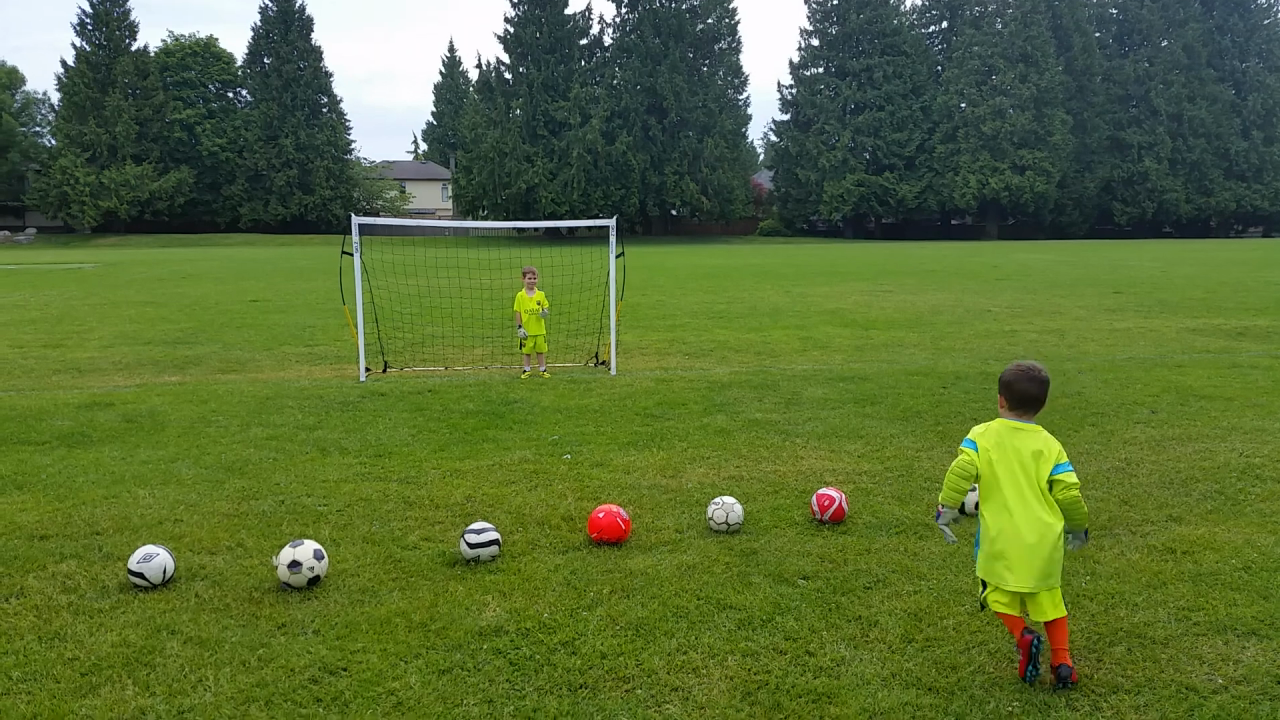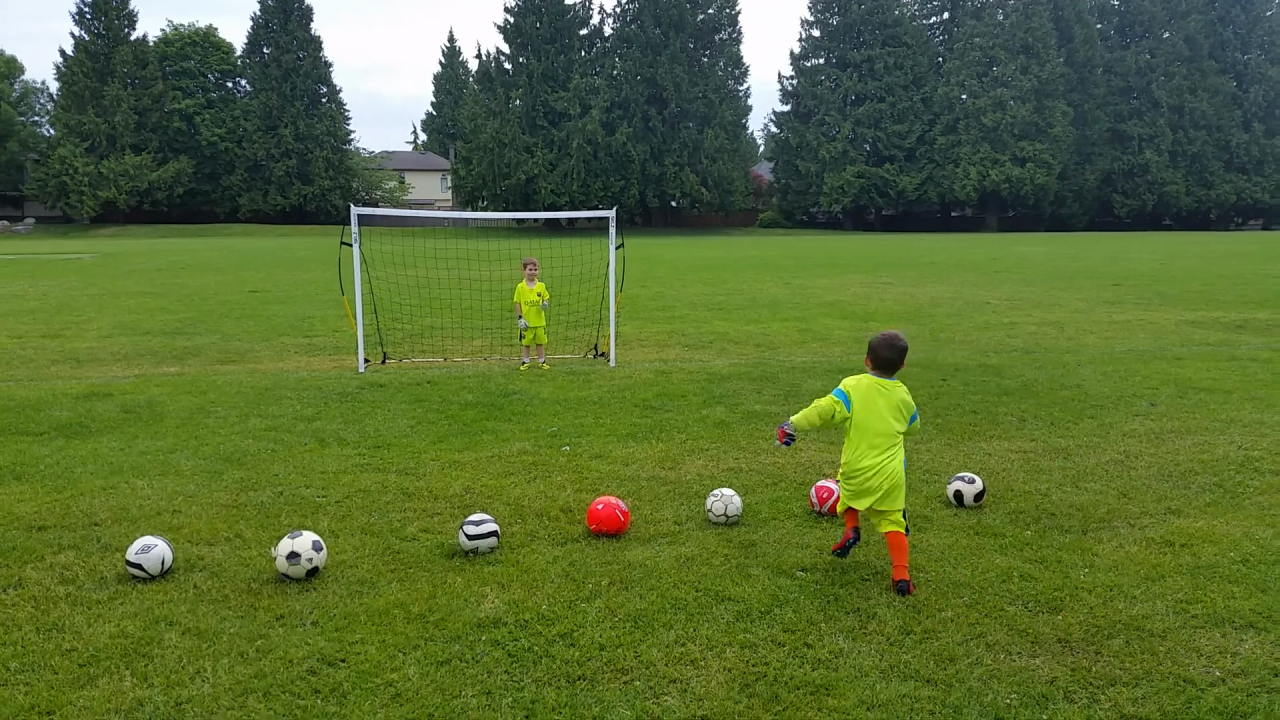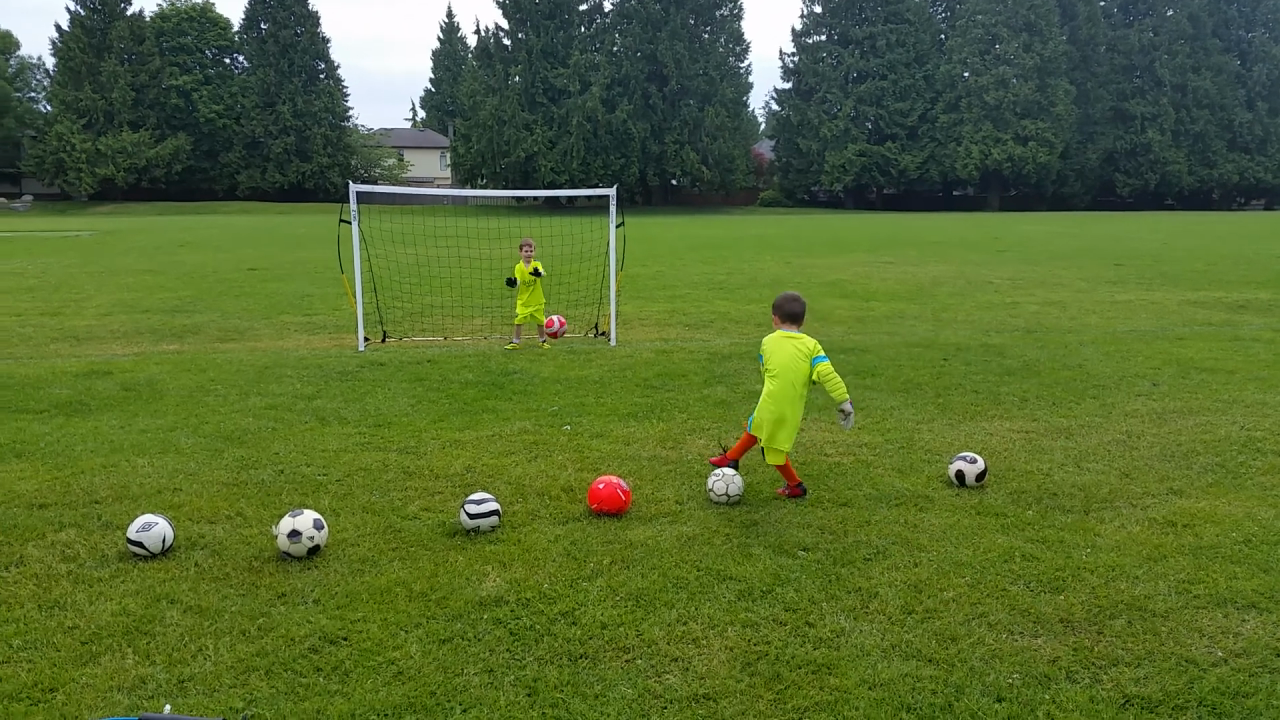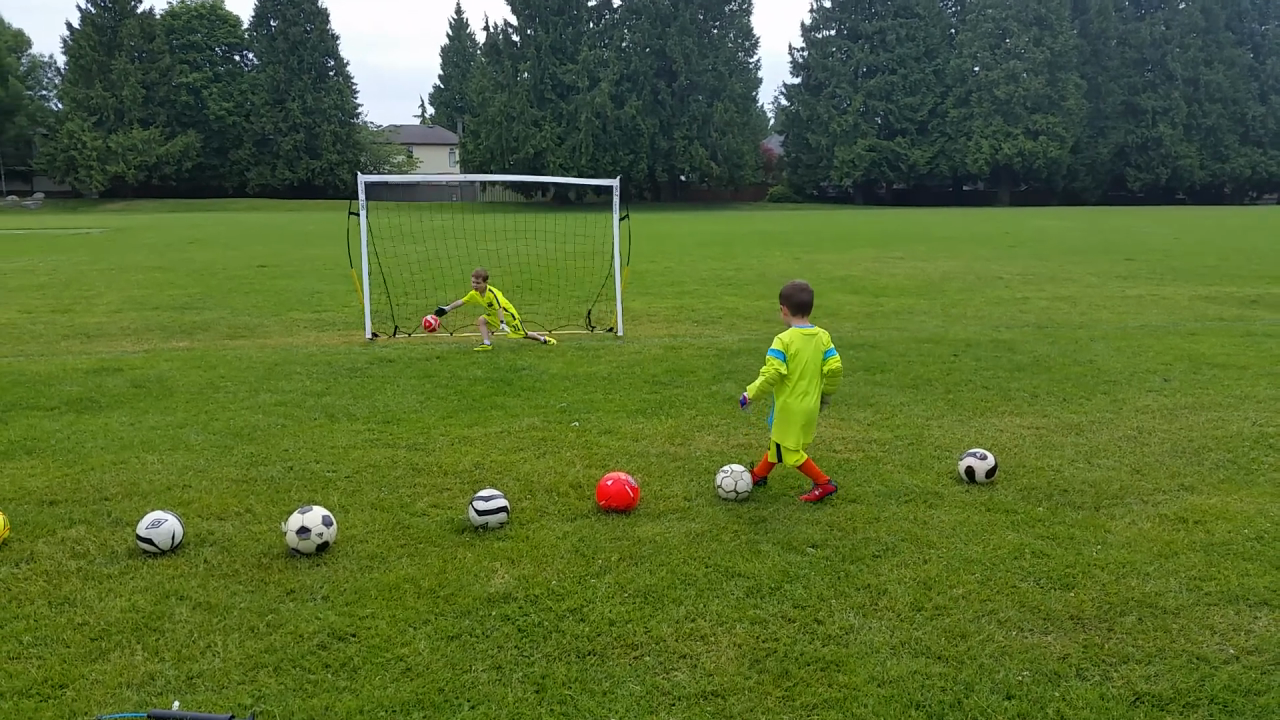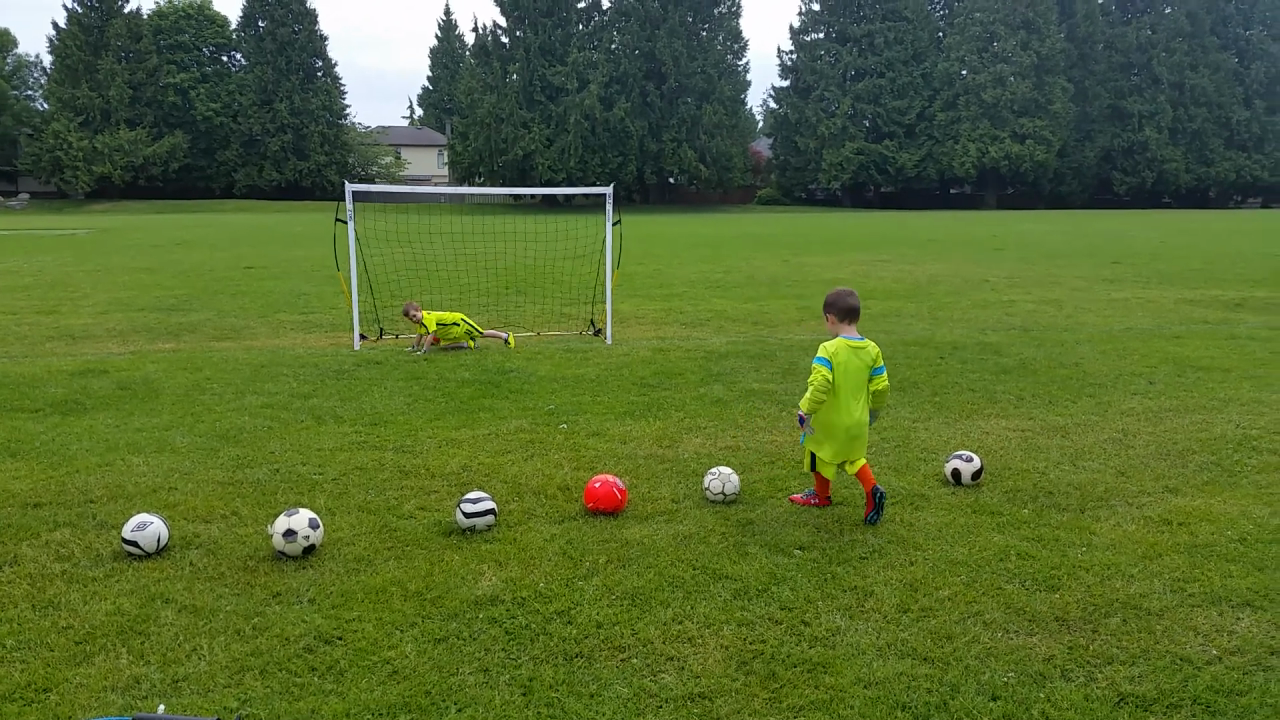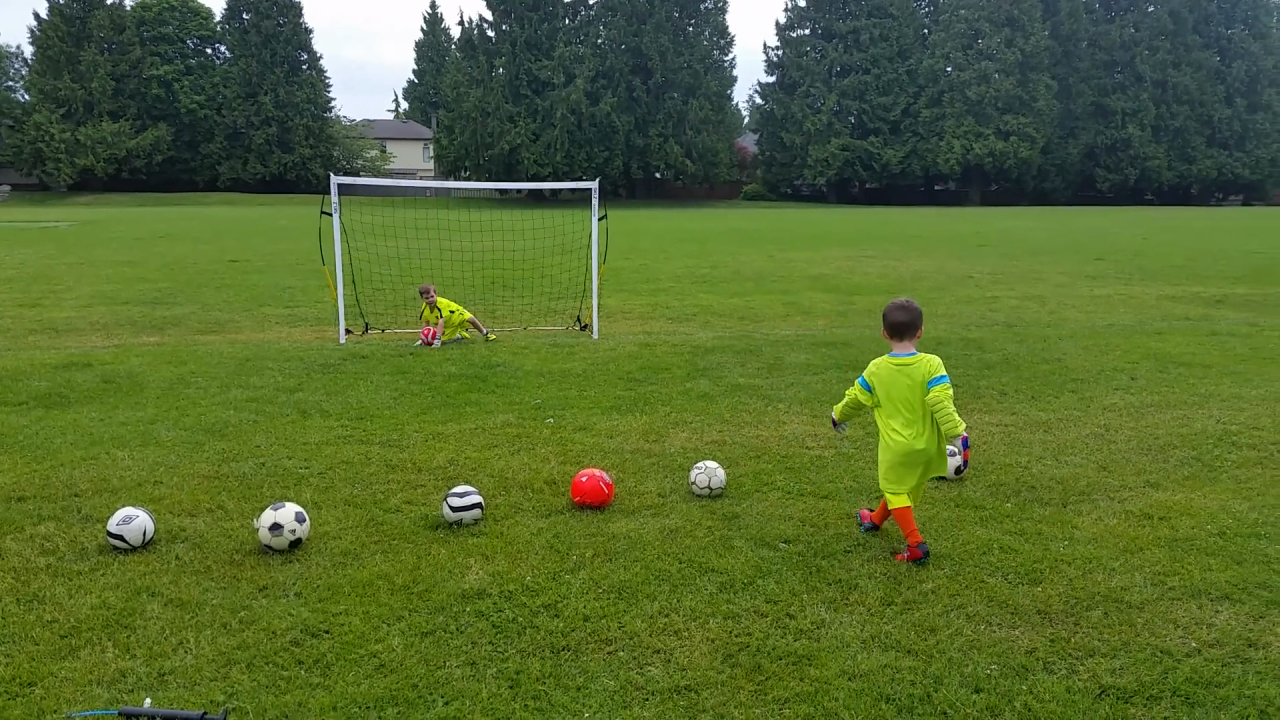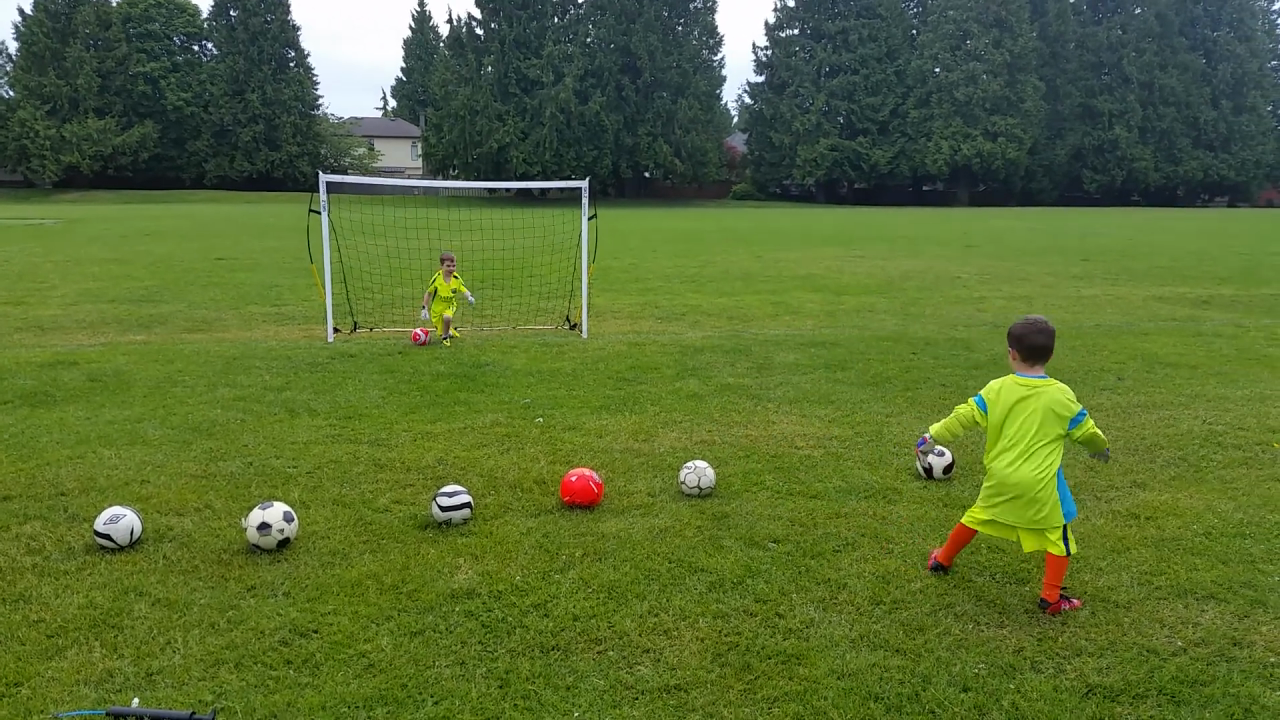
dt=0.5s
person 1, frame 1
left shoulder: (982, 435)
right shoulder: (1048, 444)
left elbow: (962, 472)
right elbow: (1069, 492)
left wrist: (946, 508)
right wrist: (1078, 526)
left hip: (1002, 538)
right hip: (1045, 537)
left knee: (1000, 598)
right knee: (1049, 597)
left ankle: (1024, 637)
right ankle: (1063, 663)
person 1, frame 2
left shoulder: (851, 387)
right shoulder: (904, 396)
left elbow: (825, 410)
right elbow: (912, 427)
left wrist: (791, 427)
left hip: (857, 470)
right hip: (891, 472)
left knee: (849, 497)
right knee: (894, 525)
left ankle: (851, 530)
right ankle: (902, 577)
person 1, frame 3
left shoulder: (768, 342)
right shoulder: (812, 345)
right elbow: (827, 375)
right wrist: (844, 402)
left hip: (770, 407)
right hip: (791, 412)
left knee: (772, 447)
right knee: (757, 429)
left ankle: (795, 486)
right ankle: (730, 459)
person 1, frame 4
left shoulder: (784, 340)
right shoulder: (823, 337)
left elbow: (771, 374)
right elbow: (835, 369)
left wrist: (750, 394)
right wrist: (826, 394)
left hip: (791, 409)
right hip: (811, 406)
left knee: (789, 451)
right knee: (780, 443)
left ankle: (823, 483)
right ankle: (759, 474)
person 1, frame 5
left shoulder: (829, 349)
right shoulder: (872, 350)
left elbow: (820, 385)
right elbow: (881, 387)
left wrist: (805, 411)
right wrist: (874, 411)
left hip: (830, 421)
right hip: (857, 420)
left knee: (822, 457)
right knee: (852, 456)
left ankle: (821, 496)
right ankle: (872, 488)
person 1, frame 6
left shoulder: (875, 368)
right shoulder: (931, 365)
left elbow: (854, 400)
right elbow: (942, 405)
left wrist: (838, 415)
right wrist: (959, 434)
left hip: (896, 447)
right hip: (927, 447)
left knee: (896, 490)
right knee: (908, 487)
left ankle: (915, 543)
right ankle: (876, 519)
person 1, frame 7
left shoulder: (997, 389)
right shoulder: (1062, 395)
left elbow: (964, 418)
right elbow: (1087, 432)
left wrist: (932, 437)
right wrist: (1101, 449)
left hip: (1001, 477)
right hip: (1040, 484)
left knee: (980, 515)
right knee: (1057, 535)
left ankle: (943, 560)
right ankle: (1051, 597)
